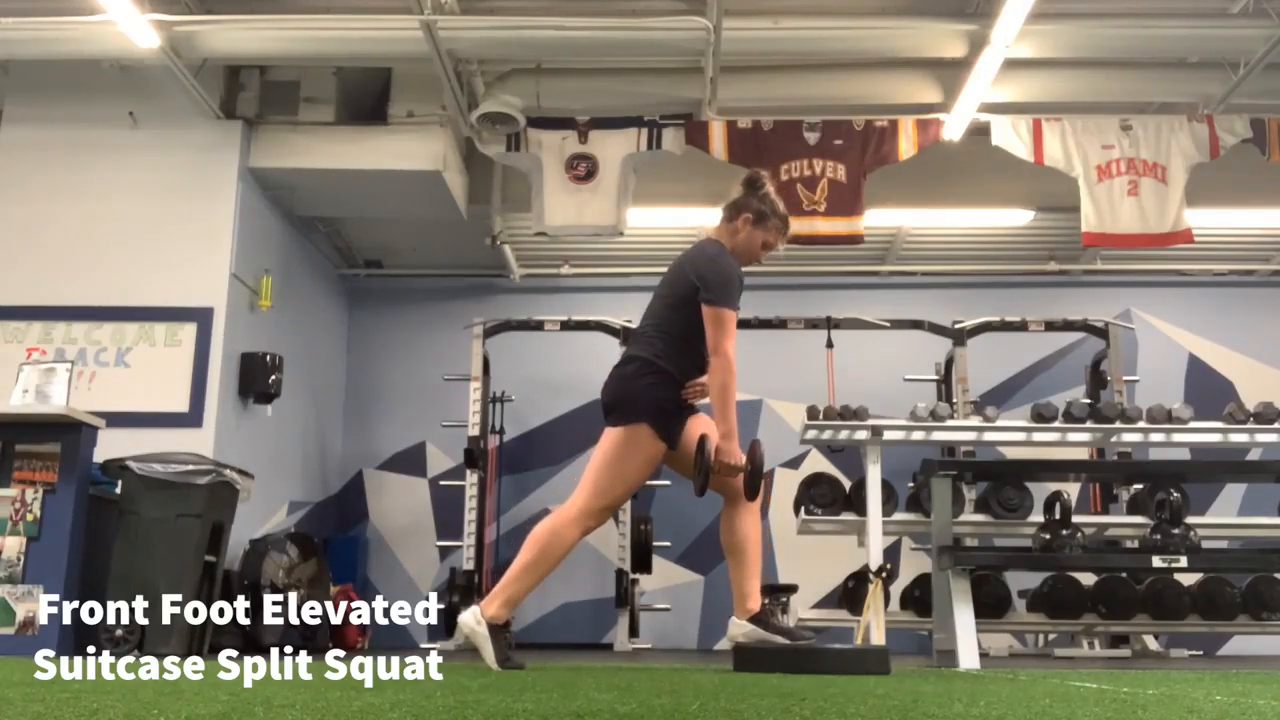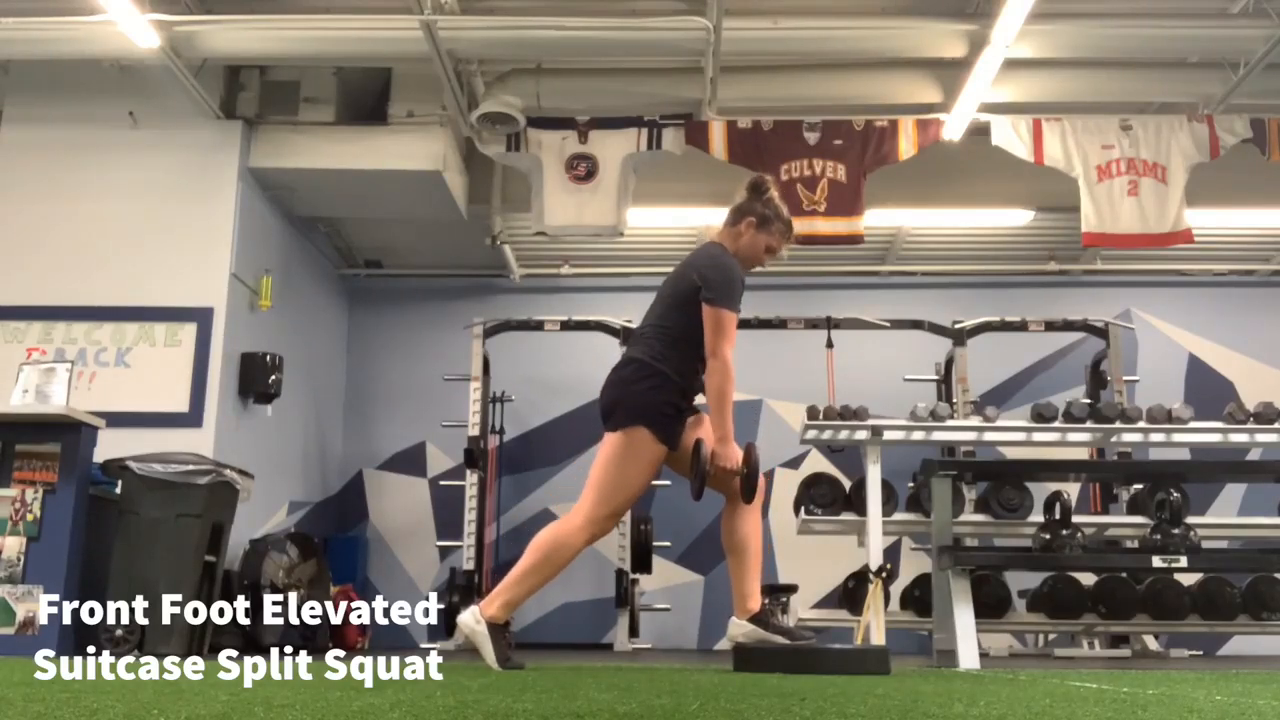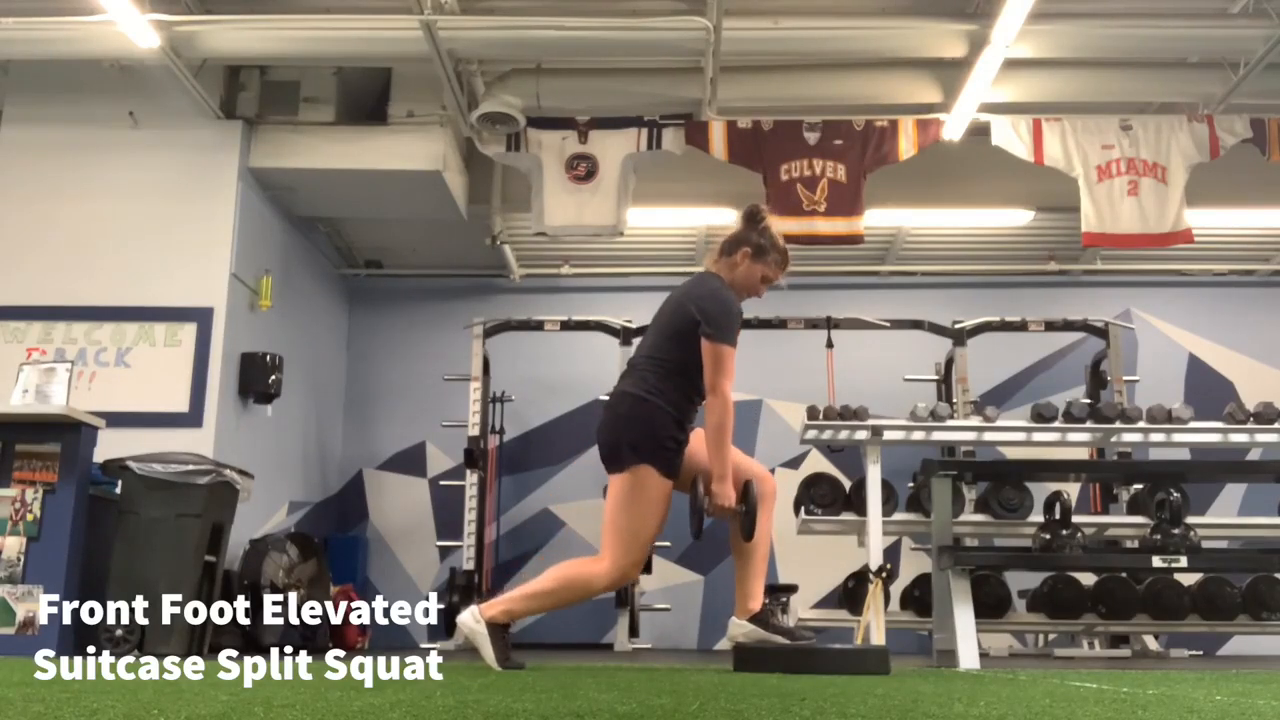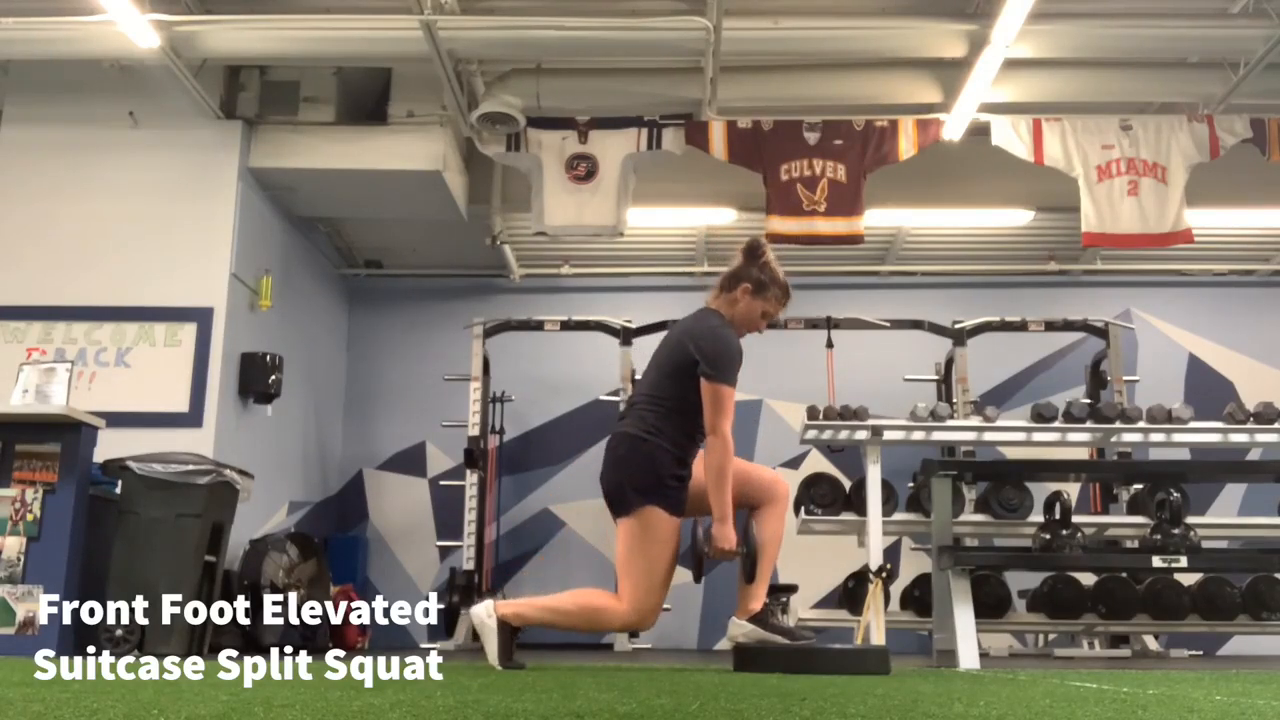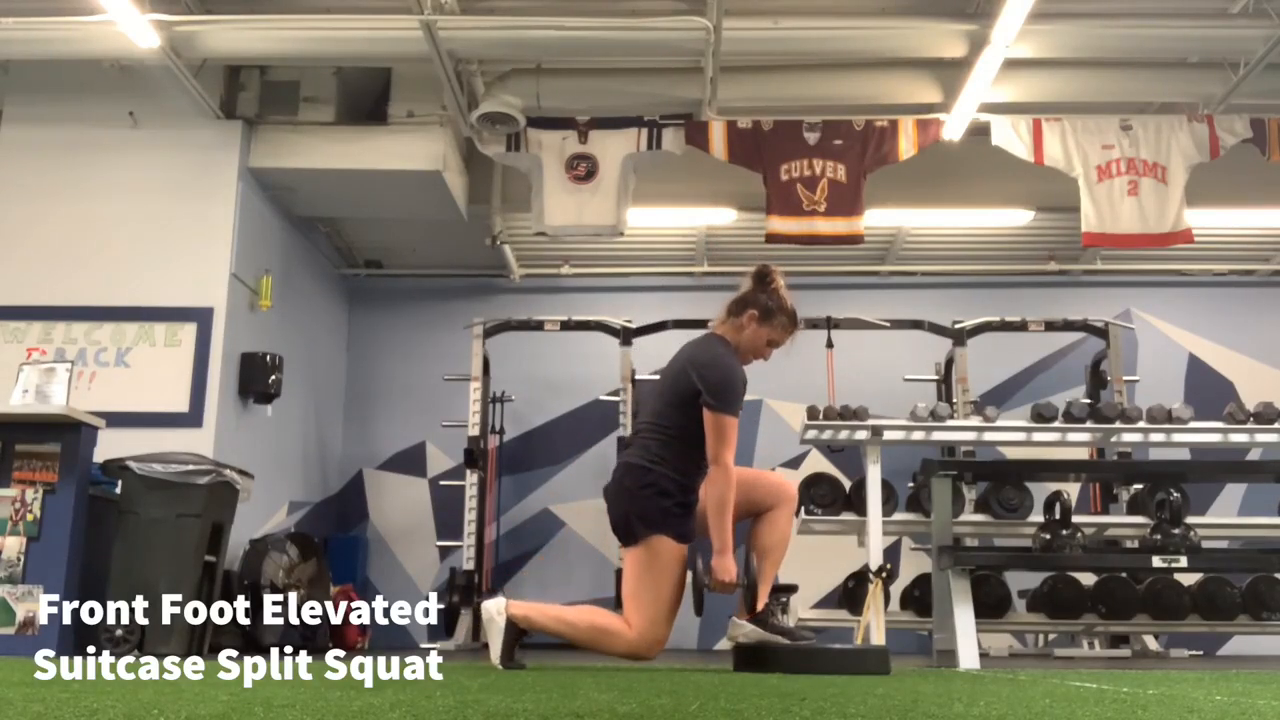
dt=0.5s
person 1, frame 1
left shoulder: (703, 259)
right shoulder: (721, 269)
right elbow: (722, 354)
left wrist: (704, 380)
right wrist: (728, 439)
left hip: (662, 397)
right hip: (644, 396)
left knee: (744, 487)
right knee: (586, 511)
left ankle: (749, 615)
right ankle: (490, 615)
person 1, frame 2
left shoulder: (707, 261)
right shoulder: (724, 270)
right elbow: (720, 357)
left wrist: (710, 389)
right wrist: (723, 439)
left hip: (663, 399)
right hip: (644, 397)
right knee: (593, 519)
left ankle: (749, 615)
right ankle: (488, 615)
person 1, frame 3
left shoulder: (700, 290)
right shoulder: (721, 303)
right elbow: (718, 395)
right wrist: (721, 480)
left hip: (655, 425)
right hip: (643, 429)
left knee: (760, 486)
right knee: (617, 569)
left ankle: (750, 615)
right ankle: (489, 615)
person 1, frame 4
left shoulder: (700, 326)
right shoulder: (721, 341)
right elbow: (718, 435)
right wrist: (723, 521)
left hip: (656, 462)
right hip: (646, 468)
left knee: (773, 491)
right knee: (636, 613)
left ankle: (751, 615)
right ankle: (503, 614)
person 1, frame 5
left shoulder: (706, 351)
right shoulder: (724, 370)
right elbow: (720, 466)
right wrist: (723, 552)
left hip: (663, 487)
right hip: (652, 497)
left knee: (781, 494)
right knee: (643, 641)
left ankle: (754, 615)
right ankle: (512, 612)
